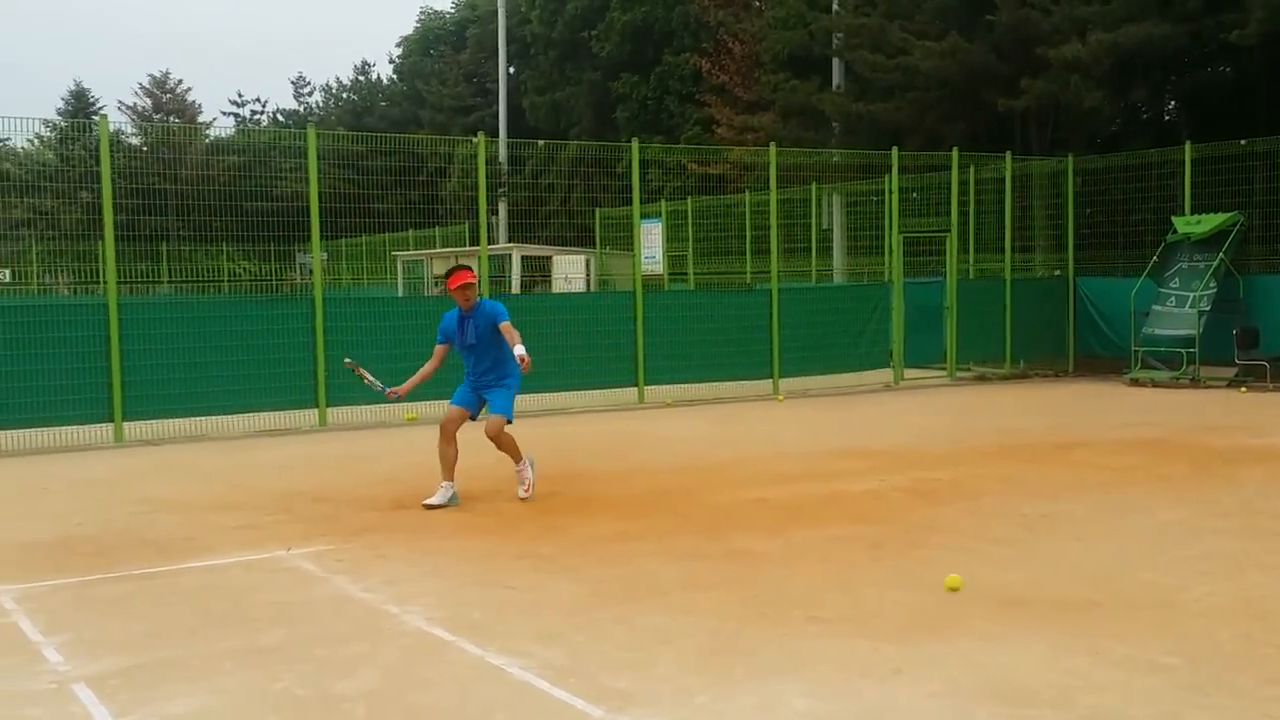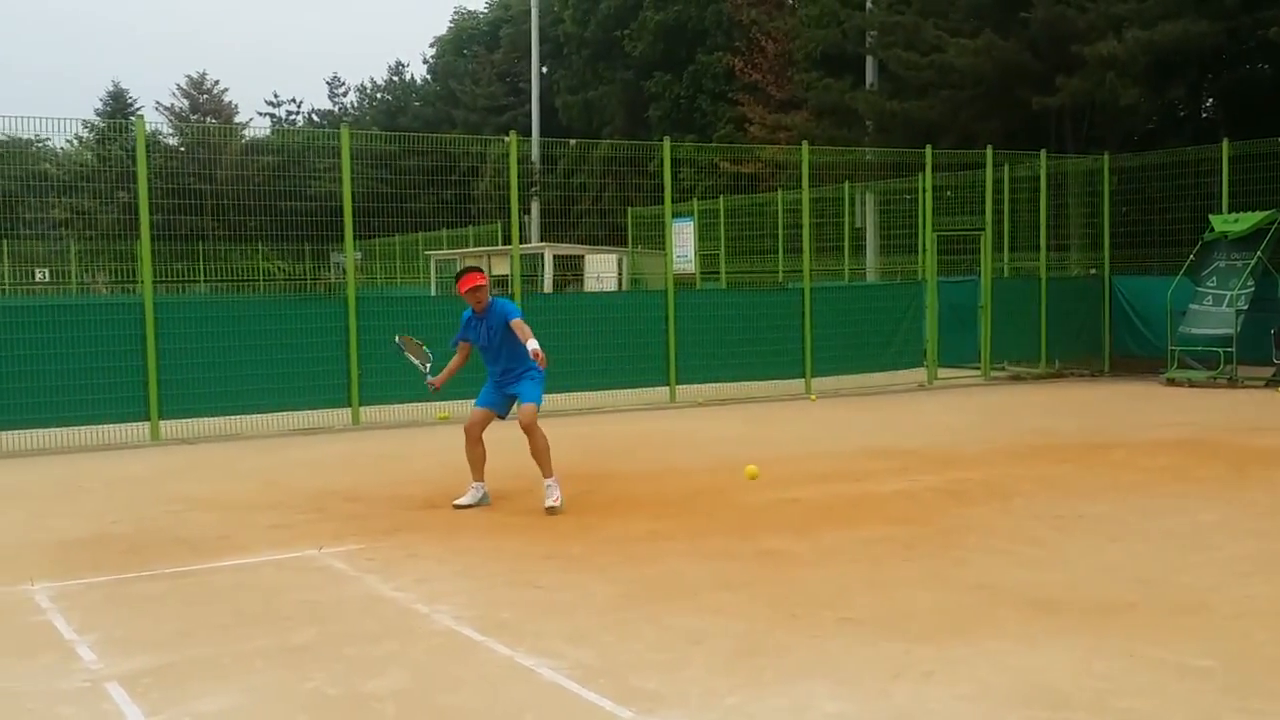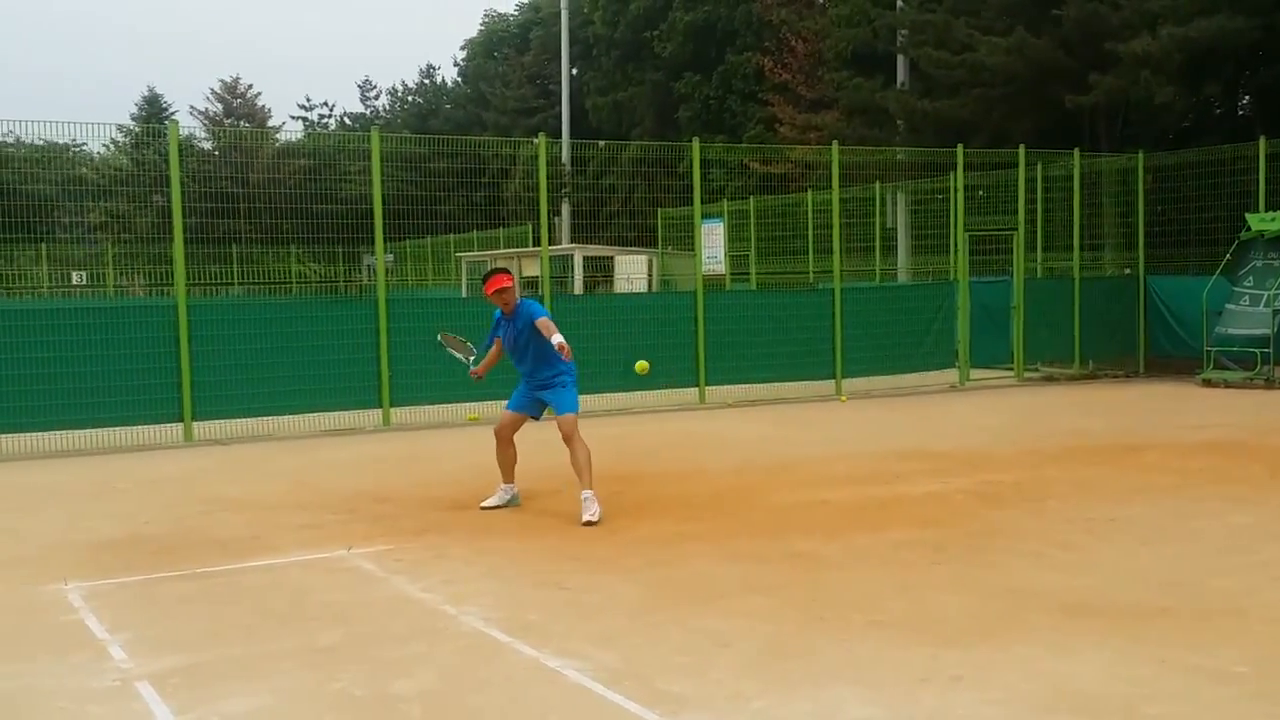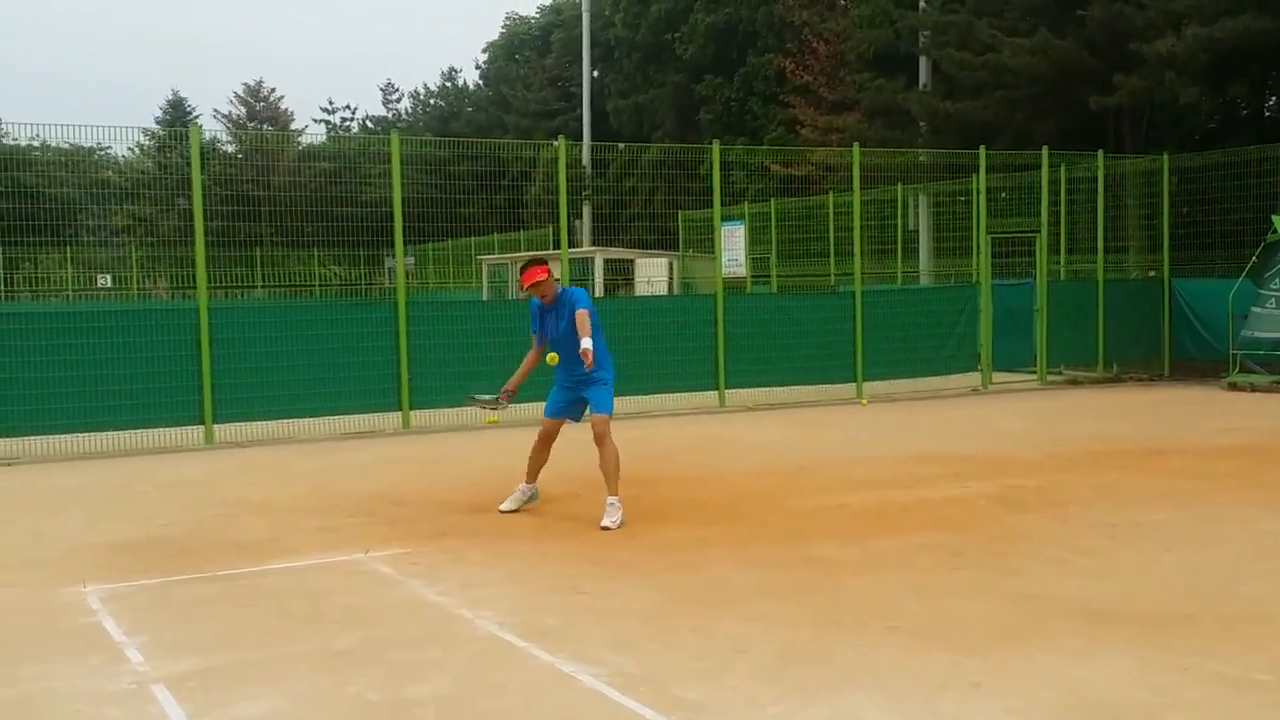
dt=0.2s
person 1, frame 1
left shoulder: (493, 309)
right shoulder: (449, 321)
left elbow: (510, 331)
right elbow: (435, 362)
left wrist: (520, 351)
right wrist: (405, 388)
left hip: (503, 380)
right hip: (473, 382)
left knee: (494, 431)
right knee: (447, 426)
left ankle: (522, 463)
right ankle: (447, 489)
person 1, frame 2
left shoulder: (505, 307)
right shoulder: (467, 318)
left elbow: (521, 328)
right elbow: (462, 354)
left wrist: (532, 345)
right wrist: (439, 379)
left hip: (527, 375)
right hip: (497, 381)
left knee: (527, 422)
right knee: (471, 428)
left ankle: (550, 484)
right ankle: (478, 489)
person 1, frame 3
left shoulder: (531, 309)
right shoulder: (500, 317)
left elbow: (546, 326)
right elbow: (498, 347)
left wrist: (558, 340)
right wrist: (480, 369)
left hip: (559, 379)
right hip: (530, 383)
left knee: (570, 432)
right knee: (502, 431)
left ankle: (588, 499)
right ankle: (508, 490)
person 1, frame 4
left shoulder: (576, 295)
right shoulder: (537, 308)
left elbow: (583, 320)
right elbow: (537, 350)
left wrist: (586, 344)
right wrist: (514, 383)
left hip: (597, 376)
right hip: (566, 380)
left knee: (601, 432)
right knee: (545, 435)
left ankle: (613, 504)
right ankle: (528, 489)
